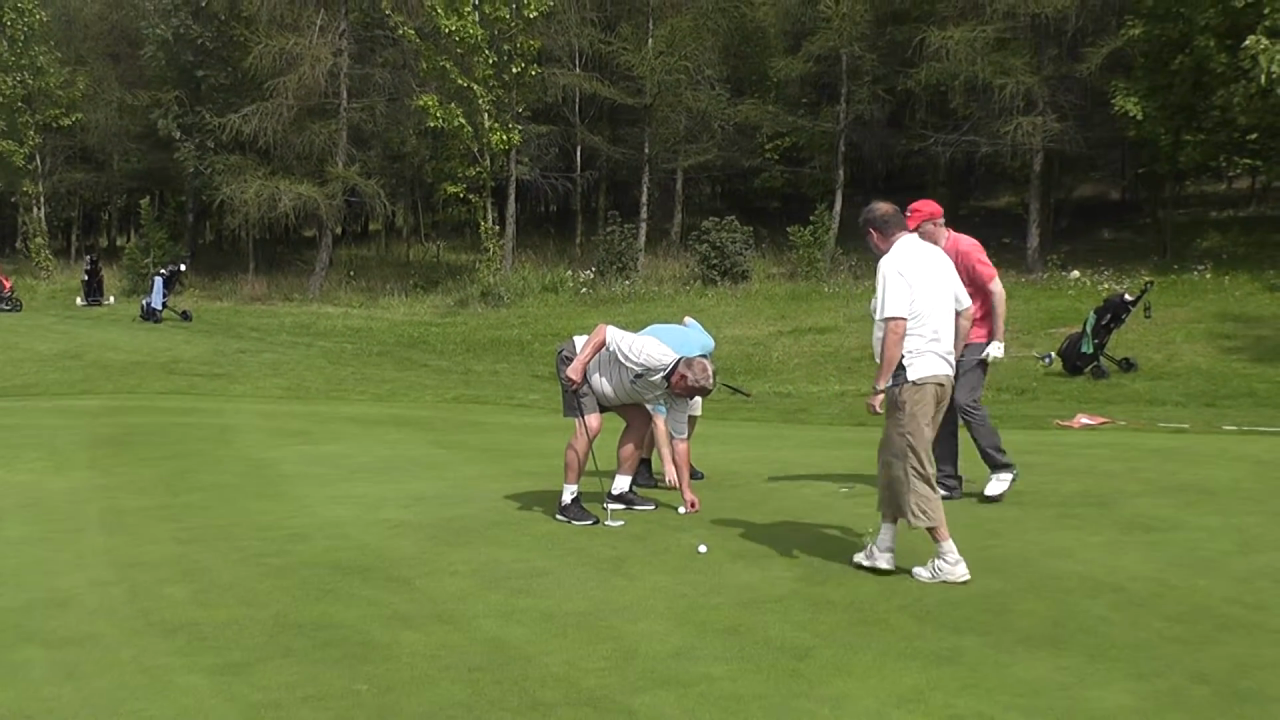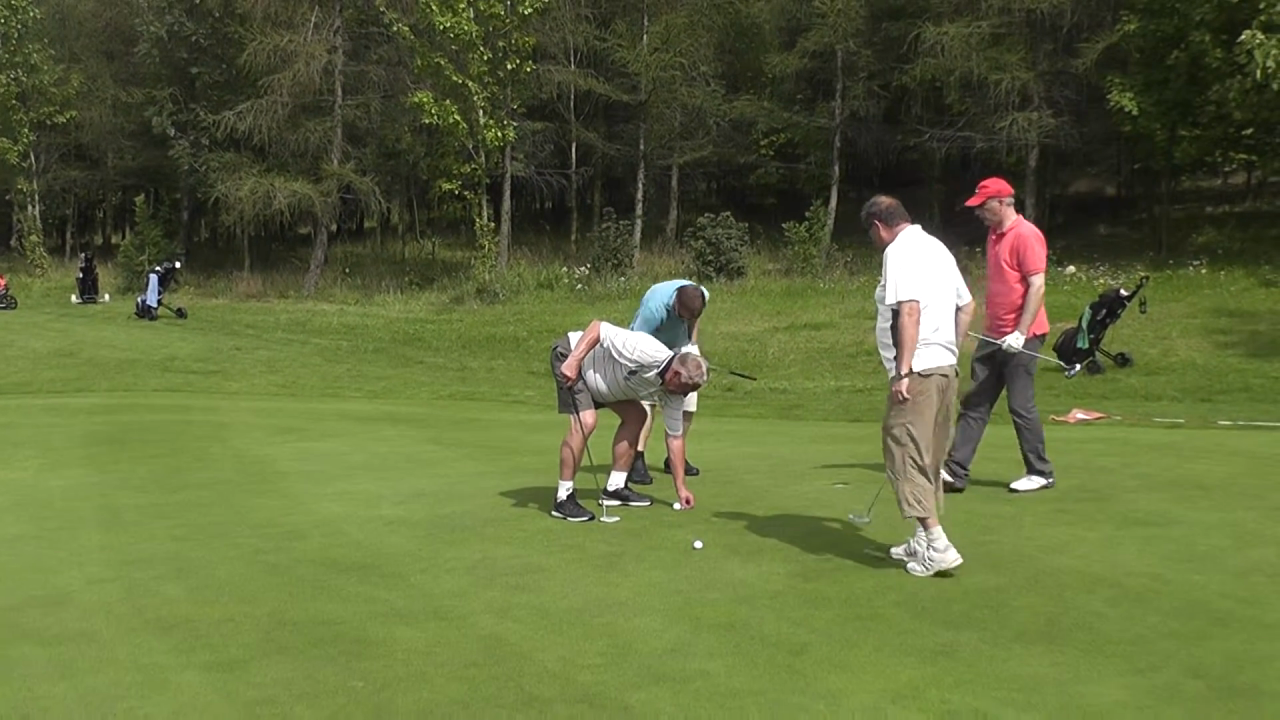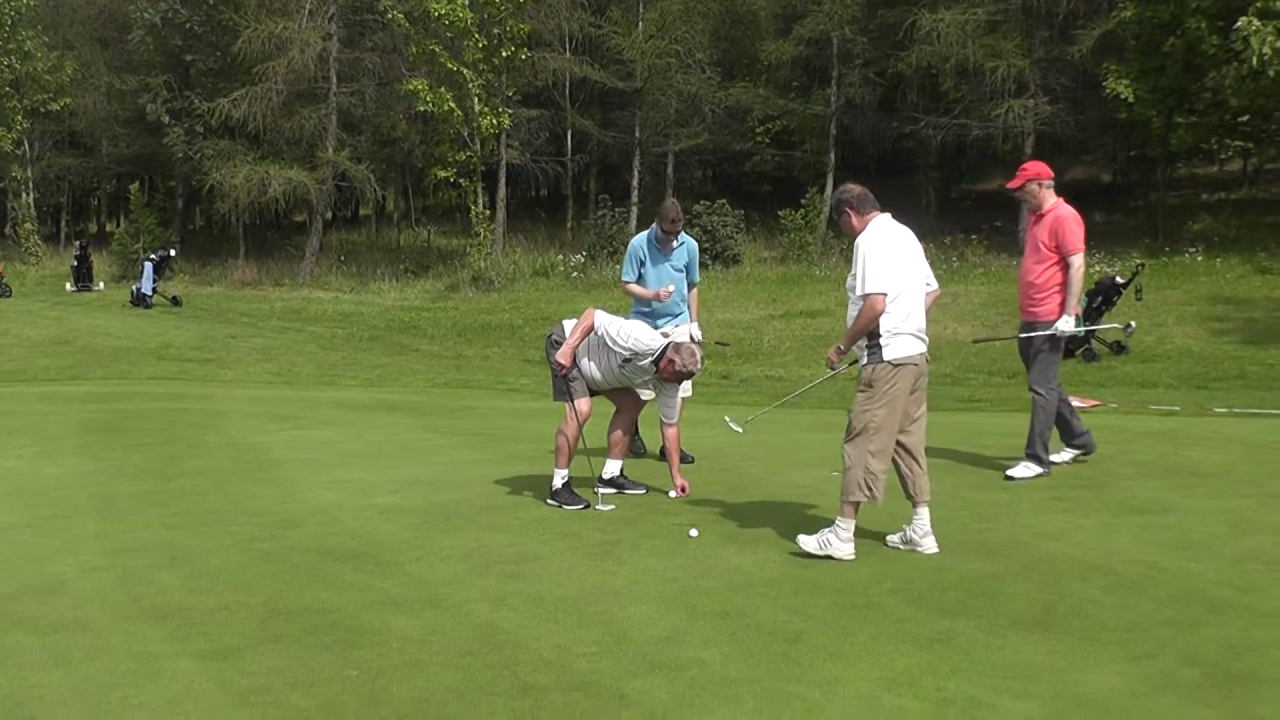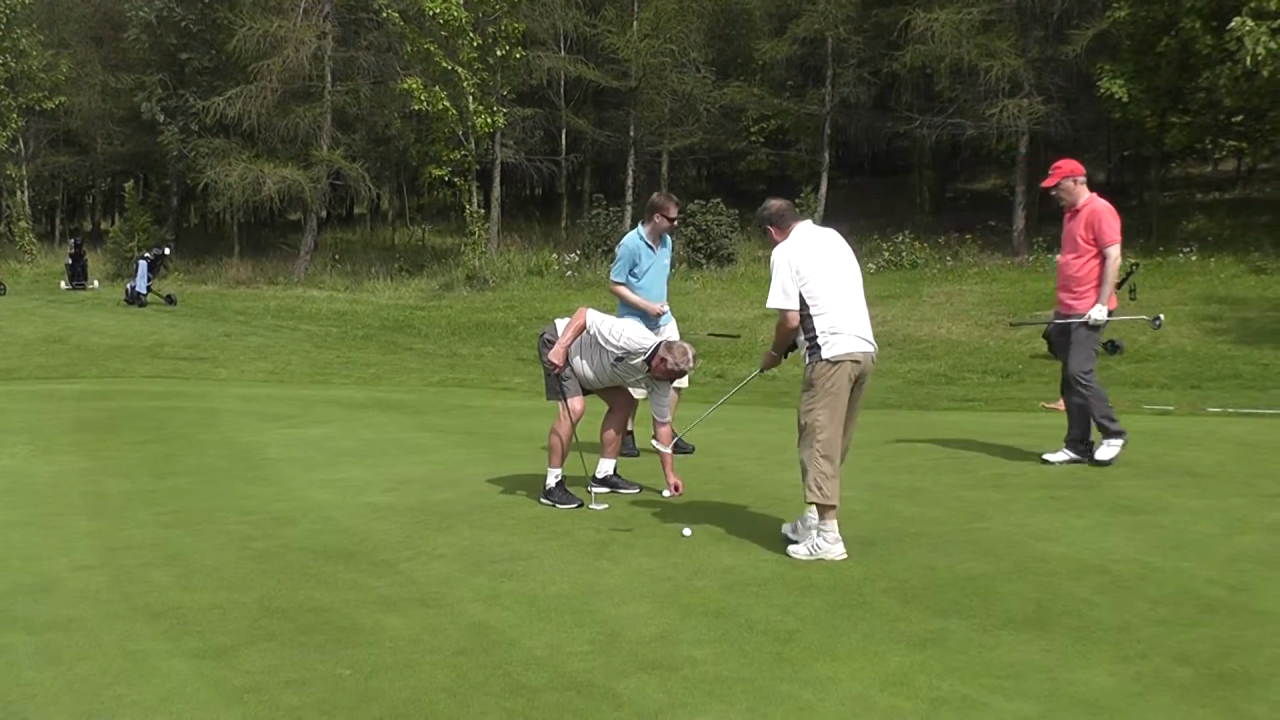
dt=0.5s
person 1, frame 1
left shoulder: (893, 262)
right shoulder: (937, 255)
left elbow: (895, 329)
right elbow: (966, 312)
left wrist: (881, 386)
left hip: (912, 378)
right hip: (941, 373)
left knee: (912, 468)
right knee: (896, 460)
left ankle: (948, 559)
right ankle: (883, 547)
person 1, frame 2
left shoulder: (899, 251)
right shoulder: (937, 247)
left elbow: (909, 312)
right elbow: (966, 307)
left wrist: (903, 371)
left hip: (918, 369)
right hip: (945, 366)
left knee: (906, 456)
right knee: (928, 457)
left ankle: (938, 545)
right ankle: (925, 540)
person 1, frame 3
left shoulder: (869, 241)
right shoulder: (904, 234)
left elbow: (873, 304)
right elbow: (931, 291)
left wrist: (841, 346)
left hip: (885, 357)
right hip: (915, 352)
left knee: (863, 442)
right knee: (908, 440)
left ankle: (841, 534)
right ankle: (920, 529)
person 1, frame 4
left shoulder: (785, 252)
right shoulder: (833, 237)
left elbow: (790, 318)
left wrist: (775, 353)
left hip: (831, 355)
right hip: (864, 349)
left knee: (818, 442)
right knee: (834, 441)
left ankle: (827, 537)
right ankle: (814, 519)
person 2, frame 1
left shoulder: (965, 248)
left elbow: (997, 291)
left wrist: (998, 340)
left hip: (975, 341)
left knee: (965, 402)
right knee: (942, 409)
left ankle: (1003, 467)
right ankle: (947, 482)
person 2, frame 2
left shoulder: (1026, 235)
right shoulder: (994, 235)
left elbow: (1038, 286)
left wrist: (1021, 331)
left hip: (1021, 337)
right hip: (994, 337)
left knee: (1021, 406)
right knee: (975, 402)
left ankle: (1040, 472)
right ankle: (955, 471)
person 2, frame 3
left shoulder: (1064, 217)
right shoulder: (1035, 217)
left elbow: (1077, 266)
left wrist: (1069, 314)
left hip: (1052, 319)
right hip: (1030, 318)
left knee: (1042, 386)
right knee: (1043, 385)
left ankle: (1036, 458)
right ankle: (1079, 439)
person 2, frame 4
left shoulder: (1100, 211)
right shoulder: (1070, 214)
left elbow: (1114, 258)
left wrist: (1102, 303)
left hip: (1089, 310)
right hip: (1065, 310)
left knee: (1080, 374)
right knee: (1069, 378)
left ankle: (1112, 433)
right ankle: (1077, 446)
person 3, frame 1
left shoulder: (707, 345)
left elbow: (687, 320)
right elbow: (659, 422)
right wrist: (668, 466)
left knee: (693, 403)
right knee: (654, 411)
right ankle: (642, 466)
person 3, frame 2
left shoulder: (702, 296)
right shoulder: (655, 307)
left wrist: (693, 345)
left hip: (678, 345)
left knee: (688, 400)
left ankle: (674, 458)
right ankle: (637, 461)
person 3, frame 3
left shoulder: (690, 246)
right shoulder: (639, 245)
right elbow: (628, 285)
left wrist: (694, 322)
right wrist: (654, 295)
left hip: (678, 324)
right hip: (644, 325)
left knee: (678, 384)
right knee: (642, 384)
right ankle: (633, 432)
person 3, frame 4
left shoulder: (666, 242)
right shoulder: (629, 244)
right elbow: (615, 286)
right wrist: (647, 306)
left hip: (664, 322)
right hip: (635, 324)
left knee: (676, 376)
right knee: (633, 382)
right ankle: (627, 436)
person 4, frame 1
left shoulder: (677, 397)
right shoulder: (652, 356)
left elbow: (680, 439)
right elbow: (603, 330)
left wrist: (686, 490)
right wrist: (579, 364)
right hip: (576, 358)
left knee: (640, 420)
right knee: (591, 425)
left ankle: (619, 491)
right ankle: (568, 502)
person 4, frame 2
left shoulder: (672, 394)
right shoulder: (646, 352)
left elbow: (675, 436)
right elbow: (597, 326)
left wrist: (681, 488)
right wrist: (573, 361)
right hip: (571, 355)
left knee: (636, 416)
right knee: (586, 422)
left ankle: (615, 487)
right ankle: (563, 498)
person 4, frame 3
left shoulder: (666, 382)
right shoulder: (640, 340)
left elbow: (670, 424)
right elbow: (592, 314)
left wrist: (676, 475)
right wrist: (568, 349)
right hip: (566, 342)
left knee: (631, 404)
right knee: (581, 409)
left ankle: (610, 475)
right ankle: (559, 486)
person 4, frame 4
left shoulder: (659, 380)
right shoulder: (633, 339)
left elbow: (662, 423)
right elbow: (584, 313)
left wrist: (669, 473)
right wrist: (560, 348)
right hip: (558, 341)
left knee: (624, 403)
right knee: (574, 408)
left ankle: (604, 474)
right ankle: (552, 485)
